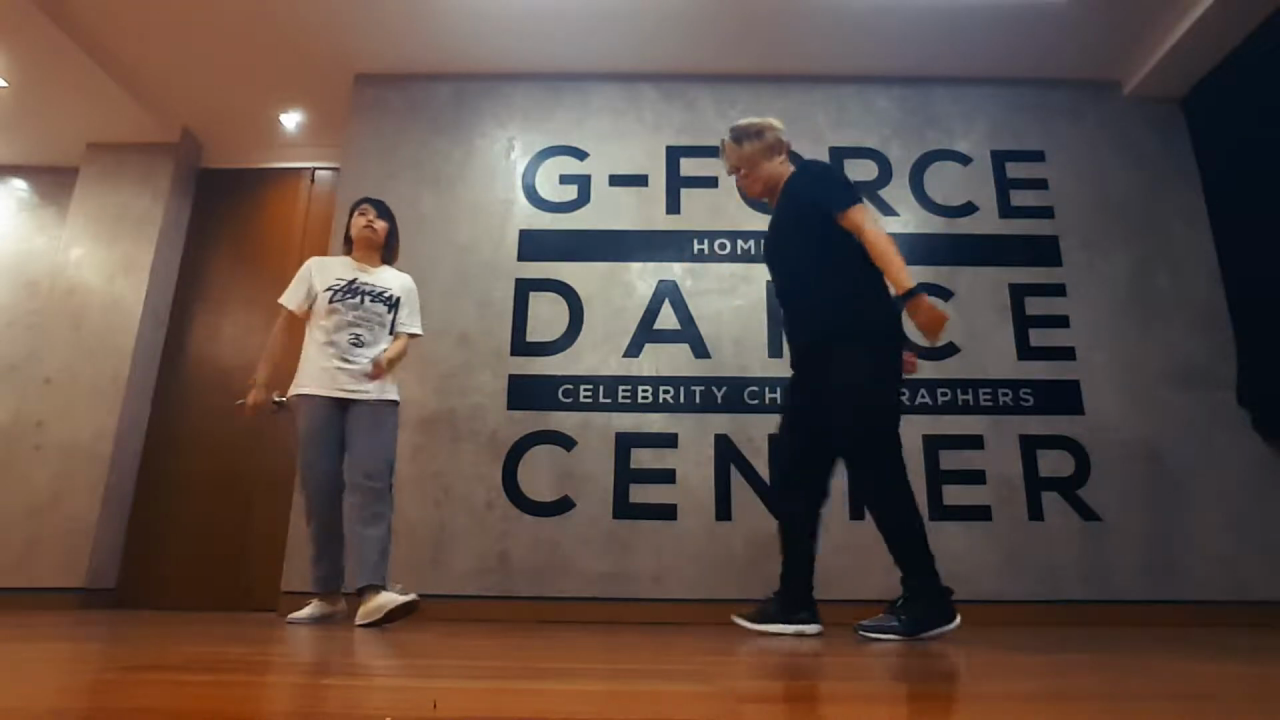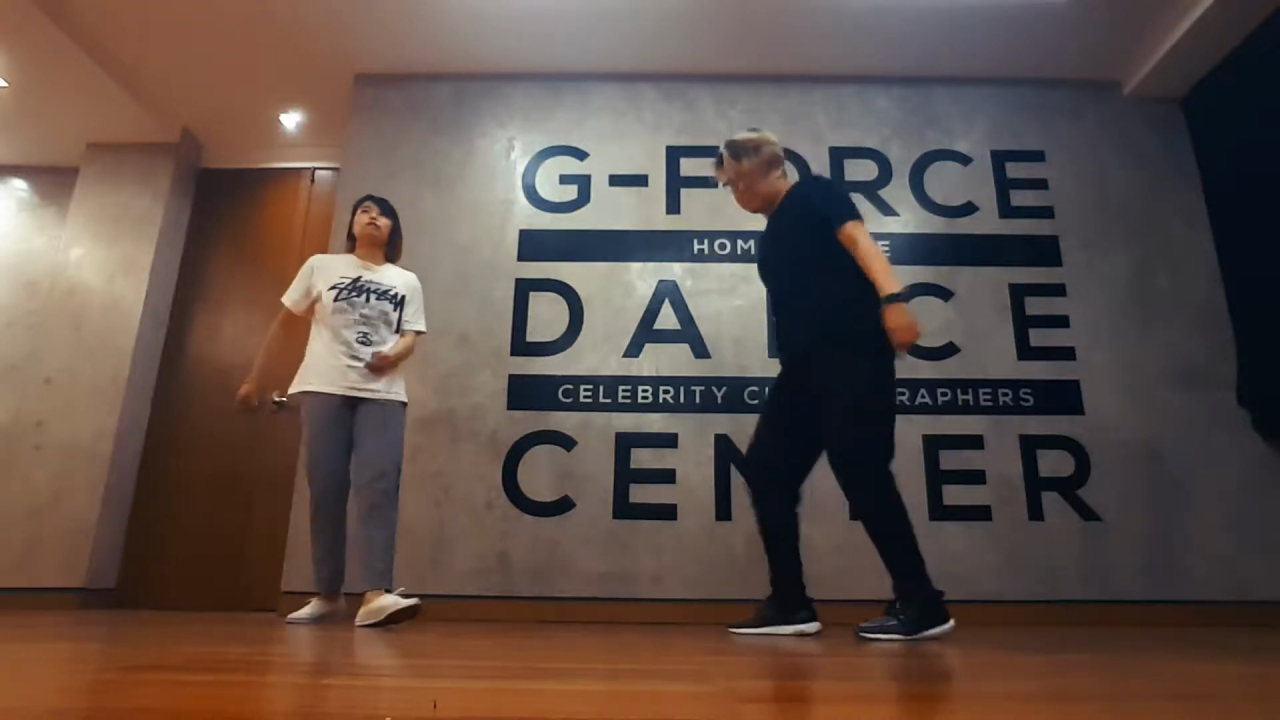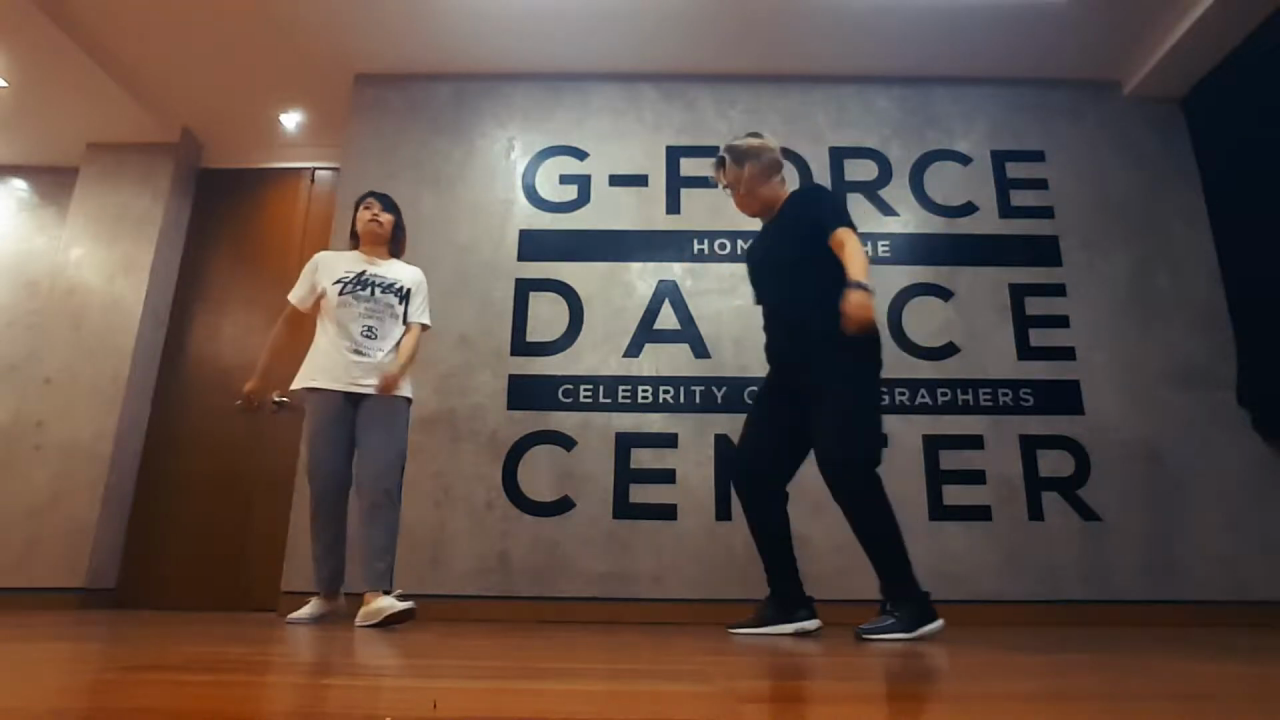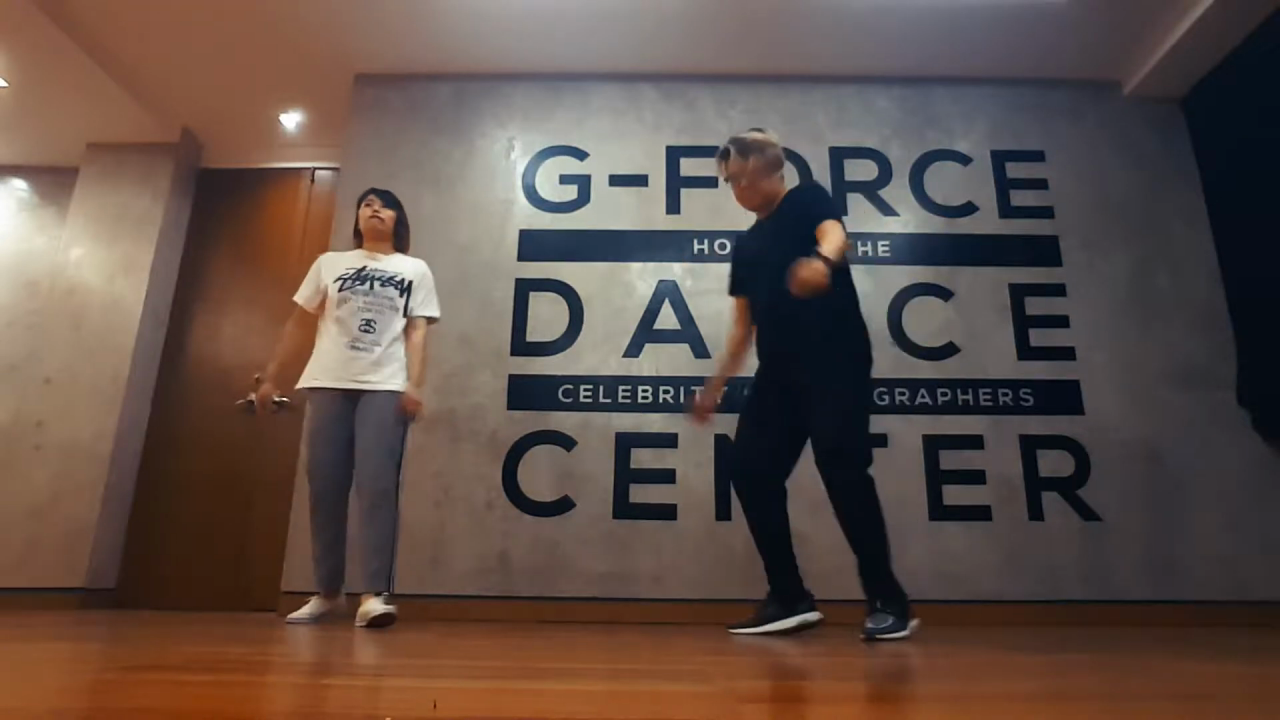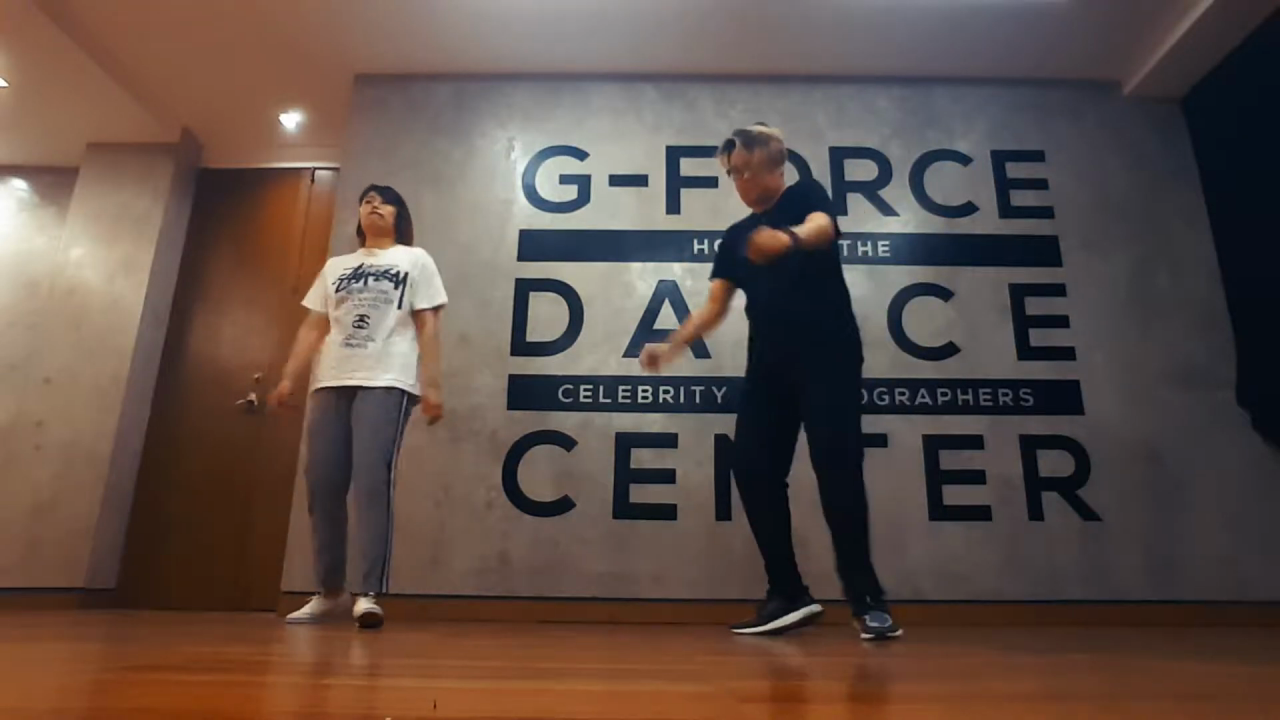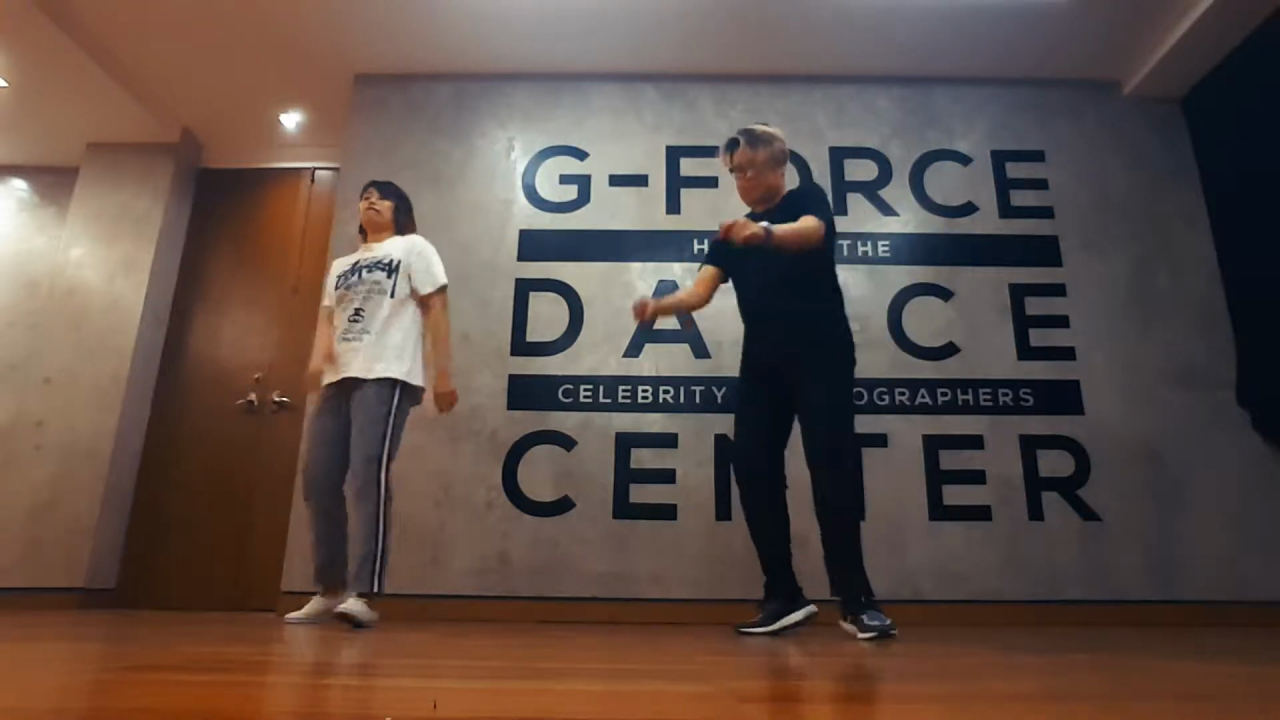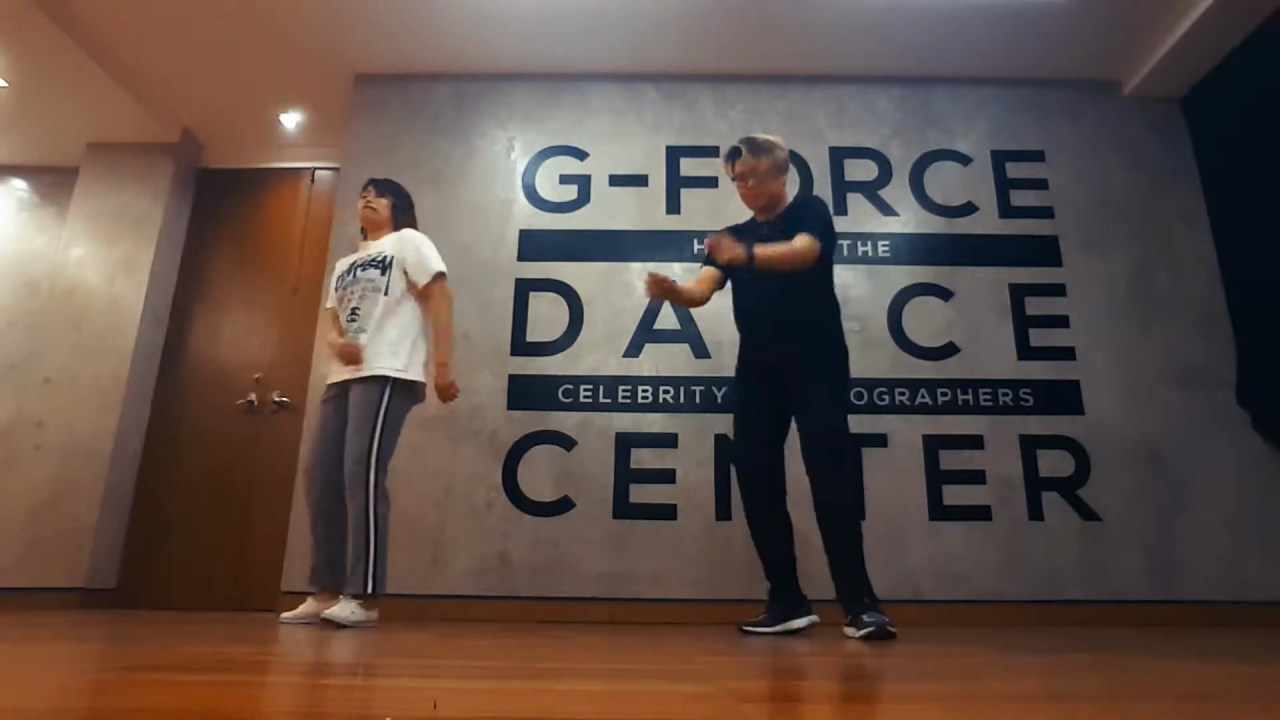
dt=0.1s
person 1, frame 1
left shoulder: (813, 181)
right shoulder: (779, 226)
left elbow: (865, 225)
left wrist: (907, 290)
right wrist: (889, 356)
left hip: (859, 345)
right hip: (814, 358)
left knee: (872, 461)
right knee: (795, 469)
left ankle: (927, 601)
right ankle: (795, 601)
person 1, frame 2
left shoulder: (813, 196)
right shoulder: (770, 239)
left elbow: (859, 241)
left wrist: (891, 297)
left hip: (850, 355)
right hip: (802, 367)
left knee: (859, 469)
right knee: (766, 469)
left ankle: (921, 603)
right ankle: (790, 602)
person 1, frame 3
left shoulder: (812, 204)
right shoulder: (758, 249)
left elbow: (847, 246)
left wrist: (859, 287)
right wrist: (771, 384)
left hip: (842, 361)
right hip: (788, 373)
left knee: (846, 472)
right knee: (751, 471)
left ankle: (906, 601)
right ankle: (787, 600)
person 1, frame 4
left shoulder: (808, 200)
right shoulder: (746, 245)
left elbow: (834, 234)
right elbow: (744, 324)
left wrist: (822, 262)
right wrist: (717, 383)
left hip: (834, 354)
right hip: (778, 369)
left knee: (841, 466)
right knee: (751, 470)
left ankle: (887, 600)
right ankle: (789, 596)
person 1, frame 5
left shoulder: (806, 196)
right shoulder: (738, 235)
left elbow: (823, 229)
right elbow: (715, 305)
left wrist: (788, 239)
right wrist: (673, 345)
left hip: (827, 352)
right hip: (769, 363)
left knee: (836, 464)
right knee: (754, 469)
left ankle: (866, 597)
right ankle: (787, 593)
person 1, frame 6
left shoulder: (805, 199)
right shoulder: (730, 235)
left elbow: (811, 232)
right elbow: (701, 290)
left wrist: (762, 234)
right wrist: (661, 306)
left hip: (820, 353)
right hip: (762, 362)
left knee: (831, 464)
right knee: (754, 470)
left ankle: (857, 598)
right ankle: (784, 594)
person 1, frame 7
left shoulder: (810, 211)
right shoulder: (731, 236)
left elbow: (803, 250)
right elbow: (701, 290)
left wrist: (746, 255)
right wrist: (671, 290)
left hip: (818, 359)
right hip: (757, 367)
left knee: (830, 467)
right knee: (755, 476)
left ankle: (858, 600)
right ankle: (787, 601)
person 2, frame 1
left shoulder: (403, 284)
right shoulder: (317, 269)
left elbow: (404, 339)
right elbow: (285, 323)
left wrist: (389, 359)
right wrist: (260, 381)
left hip: (376, 394)
right hip: (318, 391)
left knee: (372, 484)
right knee: (320, 490)
left ankle: (373, 593)
right ankle: (328, 594)
person 2, frame 2
left shoulder: (407, 282)
right shoulder: (320, 267)
left elbow: (410, 336)
right elbow: (284, 321)
left wrist: (394, 356)
right wrist: (253, 377)
left hip: (381, 393)
right hip: (323, 388)
left knee: (379, 484)
right knee: (325, 489)
left ankle: (376, 594)
right ankle: (328, 593)
person 2, frame 3
left shoulder: (410, 277)
right shoulder: (324, 263)
left elbow: (413, 333)
right elbow: (290, 318)
left wrist: (398, 367)
right wrist: (259, 373)
left hip: (384, 390)
right hip: (326, 384)
left knee: (380, 485)
right knee: (325, 486)
left ankle: (377, 593)
right ankle: (327, 592)
person 2, frame 4
left shoulder: (415, 270)
right shoulder: (329, 264)
left elbow: (419, 329)
right elbow: (300, 321)
left wrist: (414, 385)
right wrist: (270, 376)
left hip: (385, 387)
right hip: (329, 383)
left knee: (378, 484)
right knee: (325, 486)
left ankle: (374, 595)
right ankle: (327, 591)
person 2, frame 5
left shoulder: (415, 261)
right shoulder: (335, 267)
left elbow: (428, 325)
right elbow: (312, 324)
left wrist: (431, 385)
right wrist: (288, 376)
left hip: (386, 382)
right hip: (332, 381)
left knee: (374, 480)
right knee: (321, 482)
left ankle: (368, 594)
right ankle: (329, 588)
person 2, frame 6
left shoulder: (415, 249)
right shoulder: (341, 265)
left elbow: (436, 311)
right elbow: (325, 321)
left wrist: (443, 373)
right wrist: (318, 356)
left hip: (387, 374)
right hip: (340, 376)
left knee: (369, 475)
right knee: (318, 477)
left ankle: (364, 593)
right ankle: (330, 588)
person 2, frame 7
left shoulder: (409, 241)
right shoulder: (344, 265)
left elbow: (438, 298)
right elbow: (330, 320)
left wrist: (443, 364)
right wrist: (336, 342)
left hip: (389, 371)
right hip: (345, 374)
left knee: (362, 472)
right knee: (322, 478)
left ankle: (363, 598)
right ankle: (327, 591)
